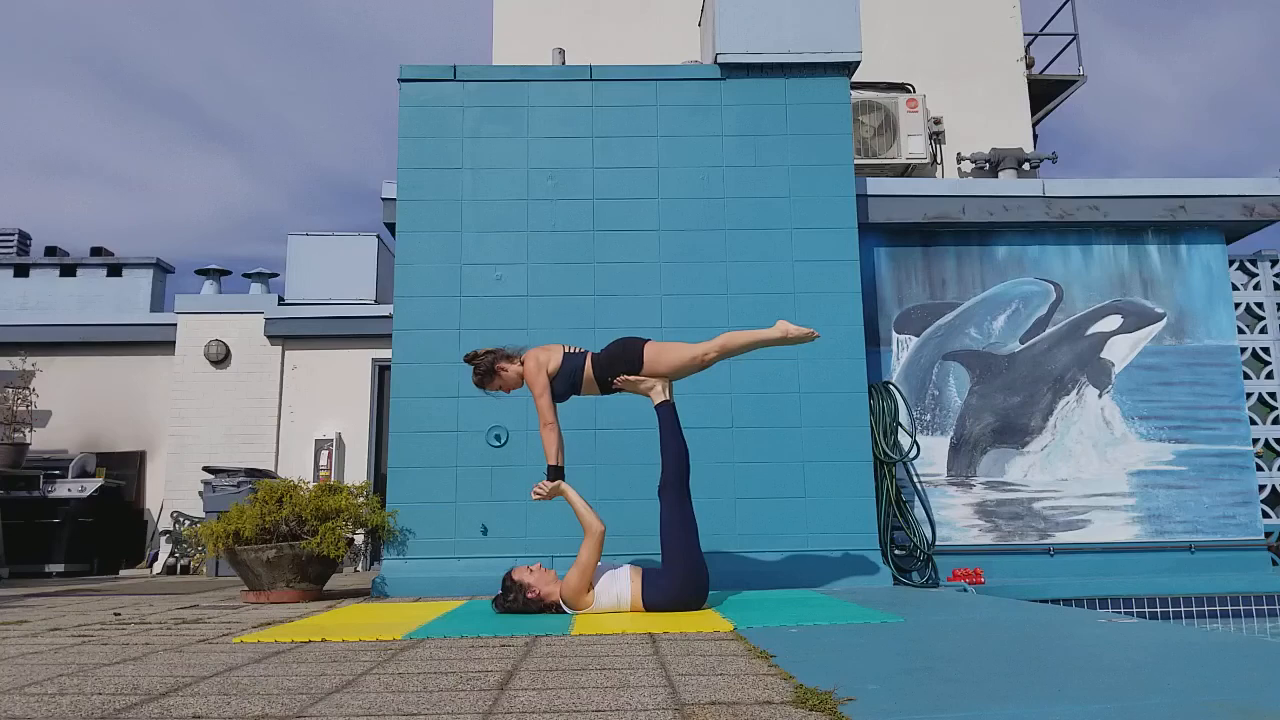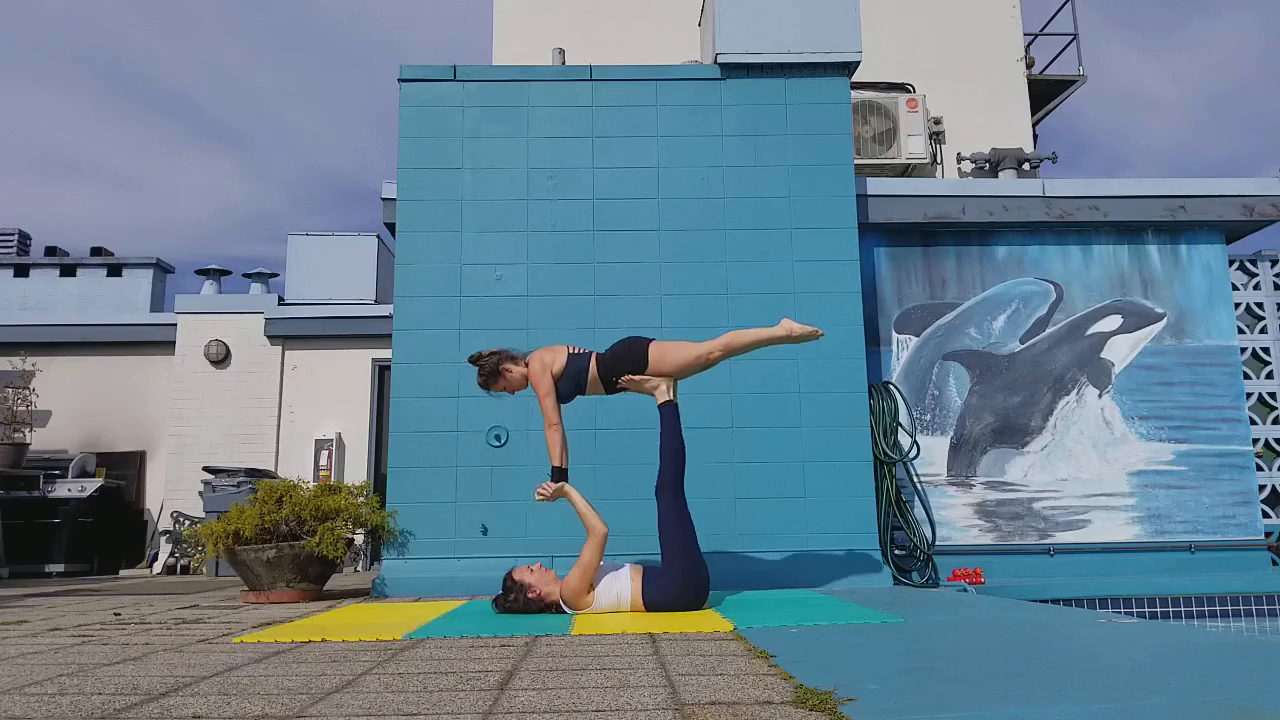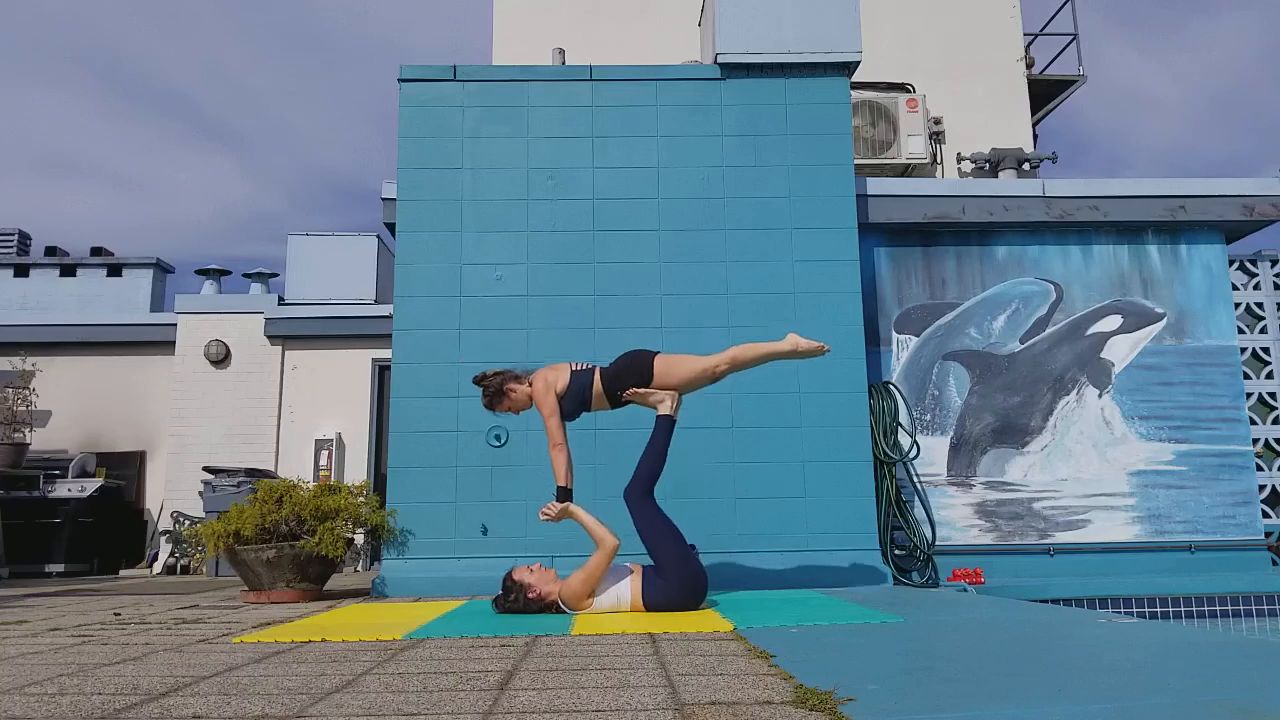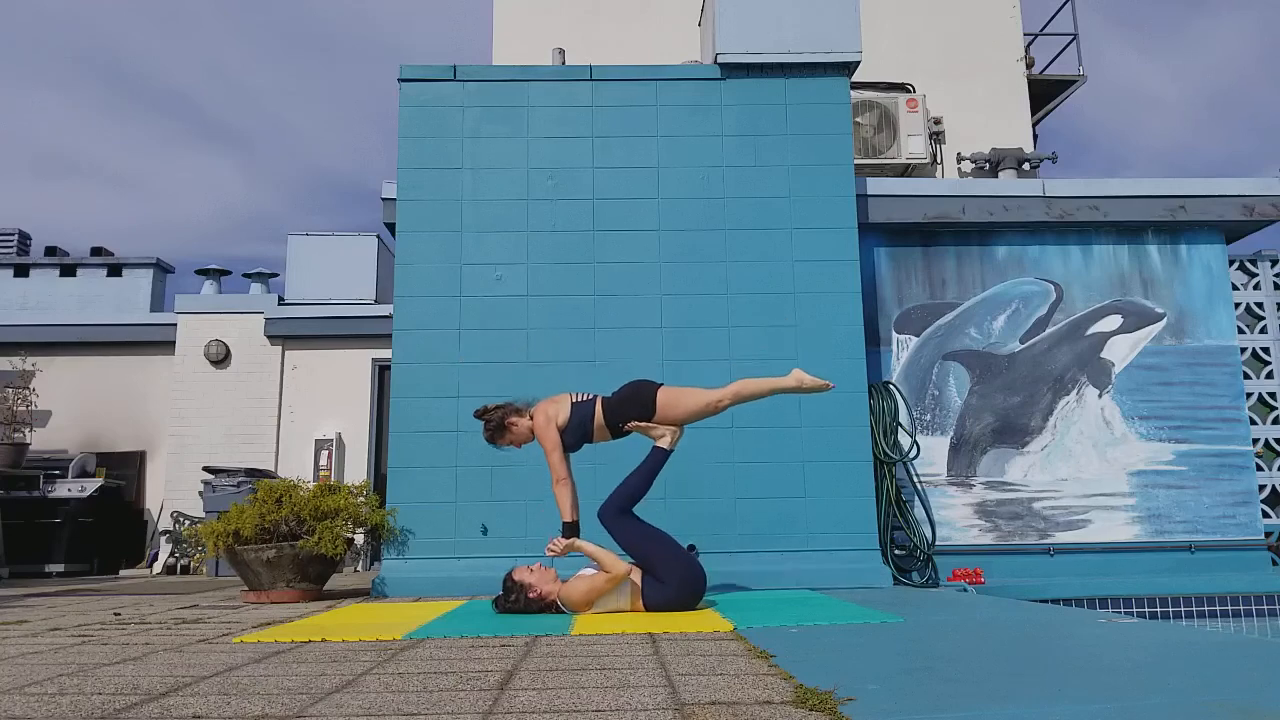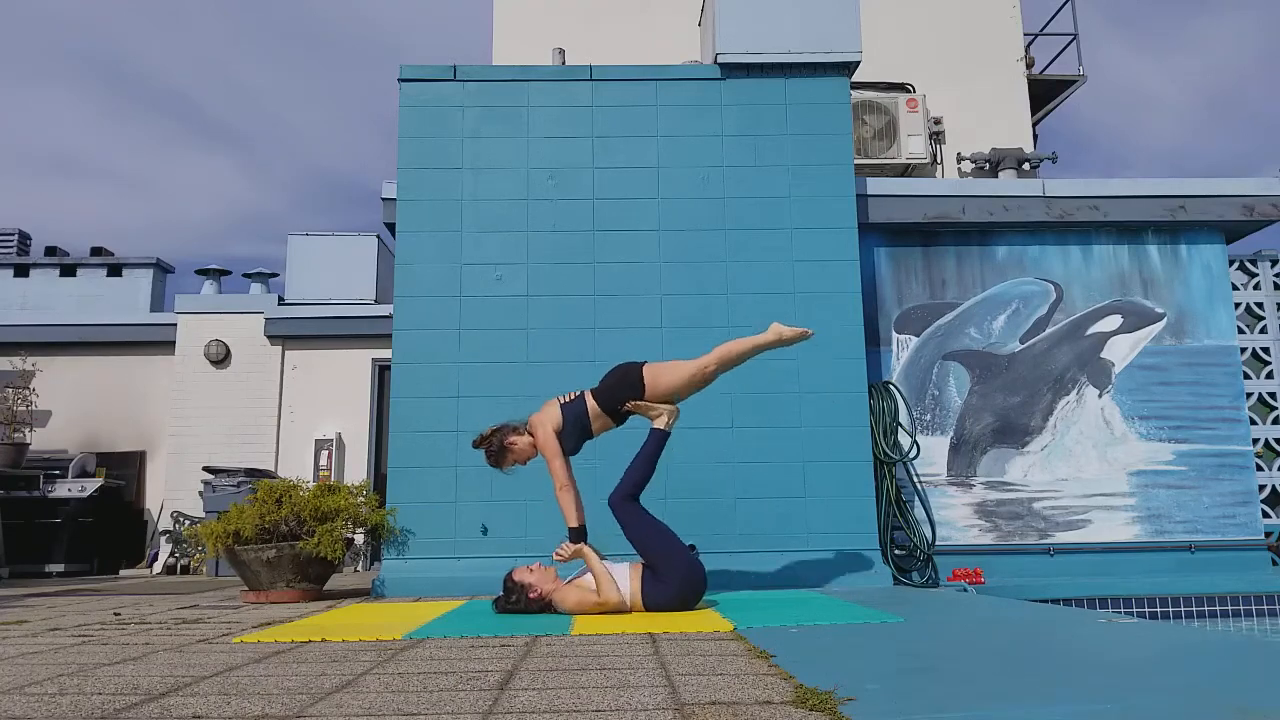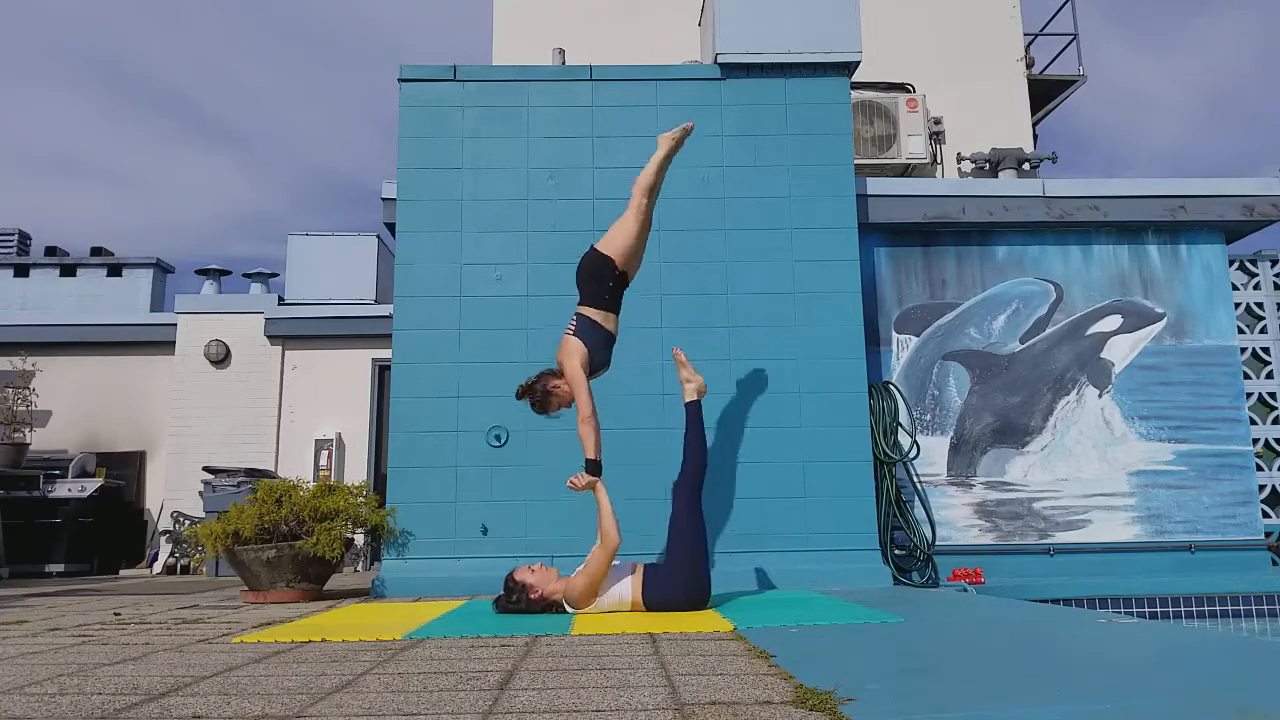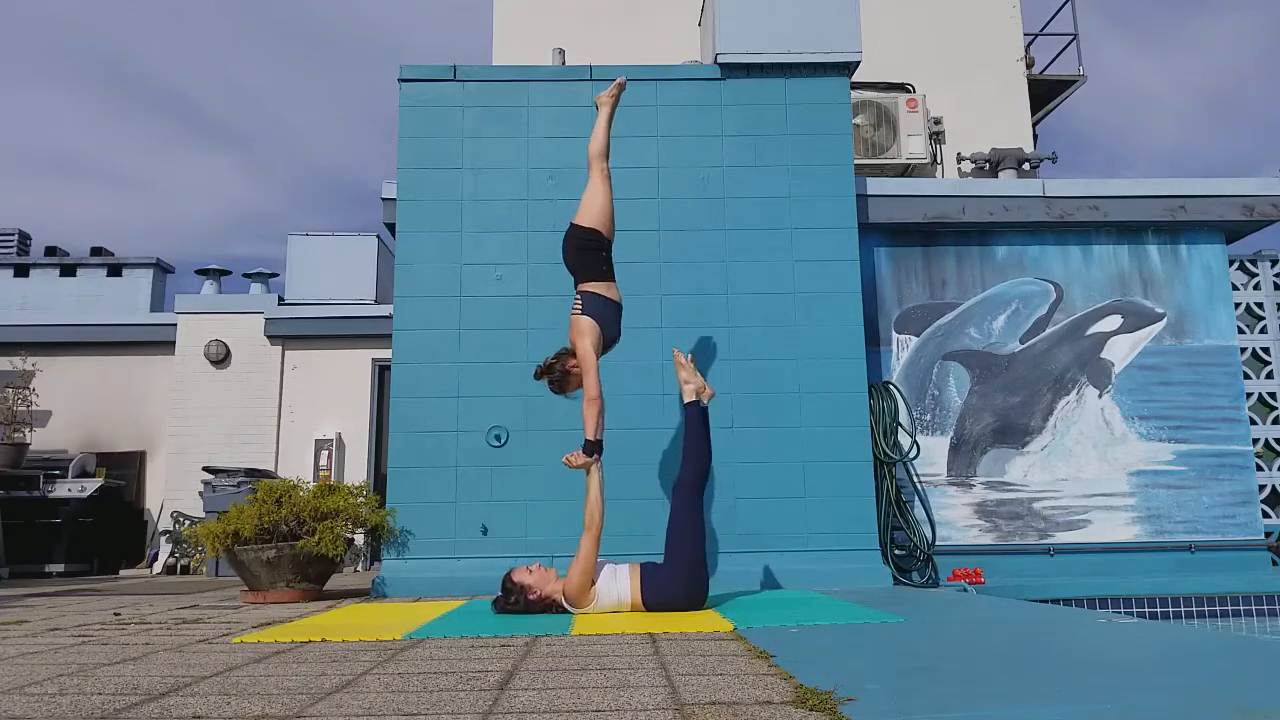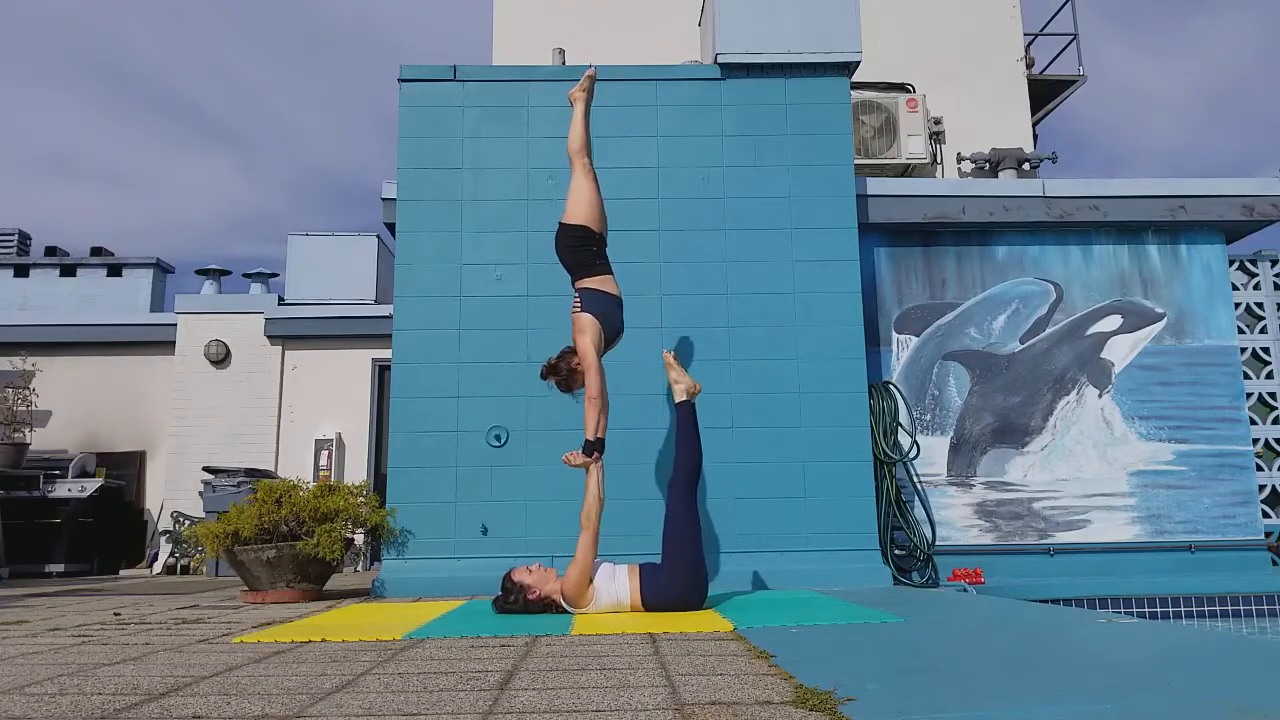
dt=0.4s
person 1, frame 1
left shoulder: (532, 365)
right shoulder: (538, 364)
left elbow: (548, 424)
right elbow: (553, 426)
left wrist: (554, 475)
right wrist: (557, 473)
left hip: (625, 362)
right hip: (622, 367)
left knee: (706, 353)
right knee: (705, 355)
left ankle: (777, 332)
right ankle: (777, 332)
person 1, frame 2
left shoulder: (537, 366)
right shoulder: (543, 365)
left elbow: (553, 426)
right elbow: (556, 426)
left wrist: (558, 476)
right wrist: (561, 476)
left hip: (629, 362)
right hip: (627, 368)
left knee: (712, 351)
right knee: (709, 355)
left ankle: (781, 332)
right ankle: (780, 330)
person 1, frame 3
left shoulder: (540, 385)
right shoulder: (547, 384)
left elbow: (557, 445)
right elbow: (561, 446)
left wrist: (562, 495)
right wrist: (566, 494)
left hip: (635, 375)
right hip: (632, 379)
left knee: (717, 366)
right knee: (715, 370)
left ankle: (788, 345)
right ankle: (788, 346)
person 1, frame 4
left shoulder: (541, 418)
right shoulder: (550, 416)
left elbow: (561, 480)
right elbow: (566, 480)
left wrist: (569, 531)
right wrist: (572, 528)
left hip: (635, 406)
right hip: (632, 409)
left knee: (719, 398)
right knee: (718, 399)
left ankle: (790, 382)
right ankle: (790, 380)
person 1, frame 5
left shoulder: (540, 427)
right shoulder: (544, 427)
left elbow: (563, 486)
right elbow: (568, 487)
left wrist: (576, 538)
right wrist: (579, 537)
left hip: (626, 387)
right hip: (624, 393)
left knee: (705, 368)
right knee: (704, 370)
left ankle: (771, 337)
right ankle: (771, 336)
person 1, frame 6
left shoulder: (572, 365)
right shoulder: (573, 367)
left elbow: (586, 418)
right elbow: (586, 419)
left wrist: (592, 468)
right wrist: (592, 468)
left hip: (602, 272)
right hip: (604, 281)
left knee: (638, 208)
right knee: (640, 213)
left ankle: (667, 146)
person 1, frame 7
left shoulder: (584, 347)
right shoulder: (585, 346)
left elbow: (593, 398)
left wrist: (591, 447)
right wrist: (592, 448)
left hip: (588, 249)
right hip: (590, 252)
left knee: (599, 172)
right knee: (599, 172)
left ankle: (607, 106)
person 1, frame 8
right shoulder: (588, 343)
left elbow: (596, 398)
left wrist: (593, 446)
right wrist: (593, 446)
left hip: (584, 246)
right hip: (582, 246)
left knee: (582, 167)
right knee: (582, 167)
left ankle: (581, 101)
right ankle: (580, 101)
person 2, frame 1
left shoulder: (570, 594)
right shoulder: (571, 593)
right elbow: (596, 531)
right wrist: (564, 489)
left hip: (677, 587)
right hip: (682, 587)
right knee: (672, 488)
right ankle: (660, 399)
person 2, frame 2
left shoulder: (571, 594)
right shoulder: (571, 594)
right elbow: (599, 533)
right wrist: (568, 491)
left hip: (677, 587)
right hip: (682, 588)
right knee: (669, 489)
right ankle: (664, 399)
person 2, frame 3
left shoulder: (572, 592)
right shoulder: (570, 594)
right elbow: (610, 544)
right wrist: (572, 509)
left hip: (676, 587)
right hip: (681, 586)
right knee: (637, 493)
left ankle: (665, 411)
right ankle: (665, 412)
person 2, frame 4
left shoulder: (572, 590)
right shoulder: (571, 595)
right elbow: (620, 569)
right wrist: (577, 544)
left hip: (678, 584)
right hip: (680, 585)
left knee: (612, 513)
right knee: (613, 512)
left ankle: (664, 443)
right ankle: (664, 444)
person 2, frame 5
left shoulder: (568, 590)
right shoulder: (565, 599)
right elbow: (613, 598)
left wrist: (582, 551)
right wrist: (585, 551)
left hip: (677, 583)
right hip: (679, 584)
left knee: (620, 501)
right knee: (622, 501)
left ankle: (660, 425)
right ankle: (660, 425)
person 2, frame 6
left shoulder: (573, 586)
right shoulder: (574, 594)
left elbow: (605, 538)
right elbow: (611, 542)
left wrist: (596, 487)
right wrist: (598, 488)
left hip: (680, 588)
right hip: (682, 589)
right knee: (686, 490)
right ankle: (691, 396)
person 2, frame 7
left shoulder: (573, 587)
right shoulder: (573, 593)
left elbow: (591, 525)
right elbow: (594, 527)
left wrist: (592, 468)
right wrist: (592, 470)
left hip: (677, 586)
right hip: (681, 588)
right knee: (686, 490)
left ankle: (697, 400)
right ankle: (691, 398)
person 2, frame 8
left shoulder: (573, 589)
right shoulder: (572, 593)
left elbow: (593, 518)
right elbow: (589, 525)
left wrist: (594, 466)
right wrist: (591, 470)
left hip: (678, 586)
right hip: (680, 587)
right knee: (680, 491)
right ankle: (681, 397)
